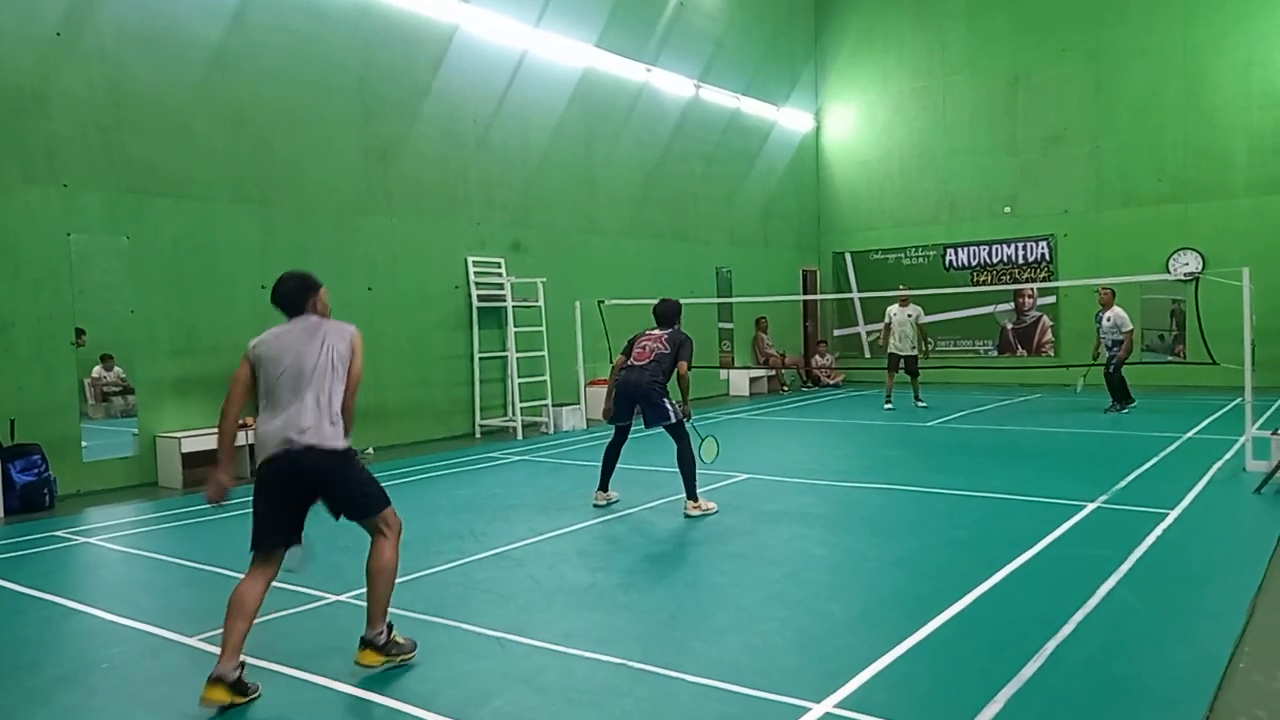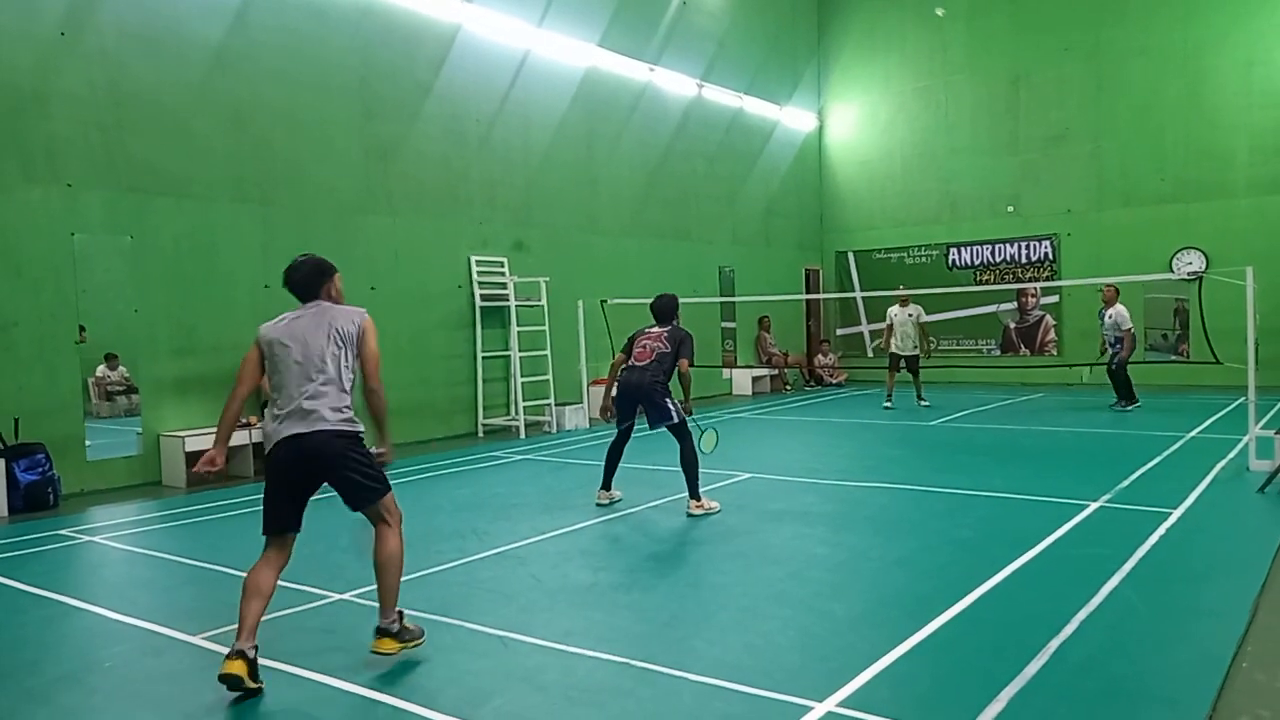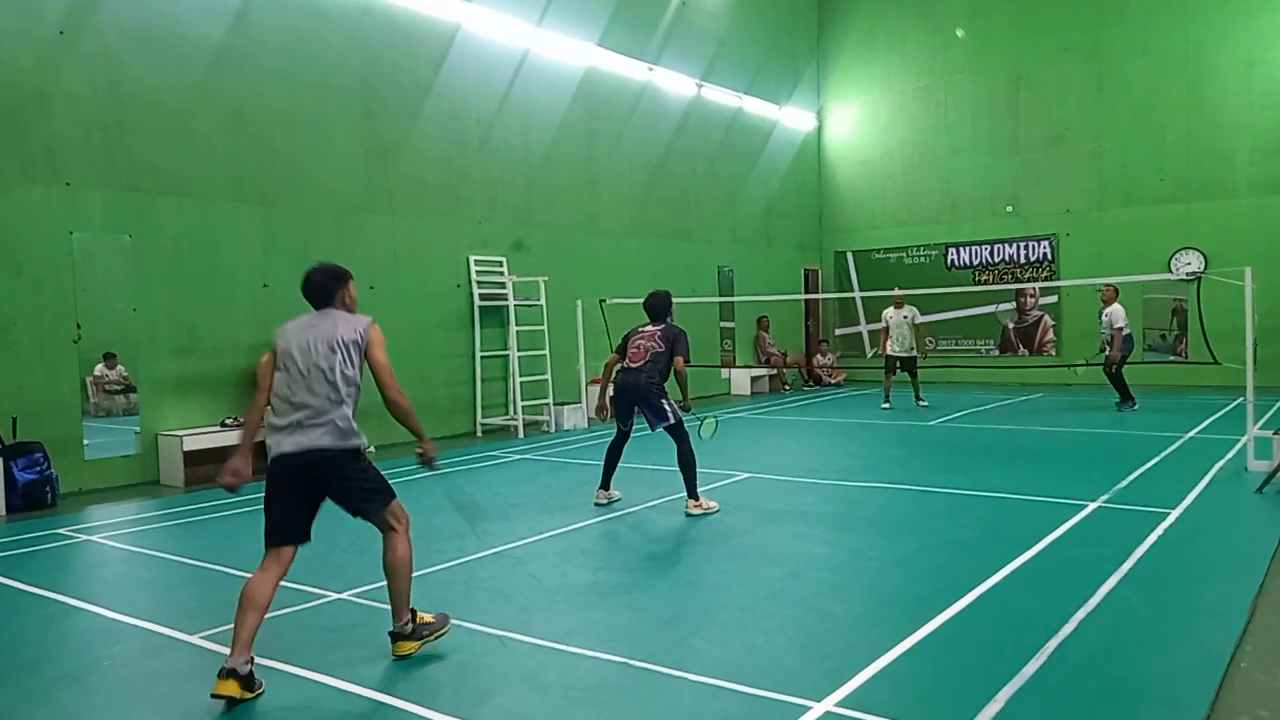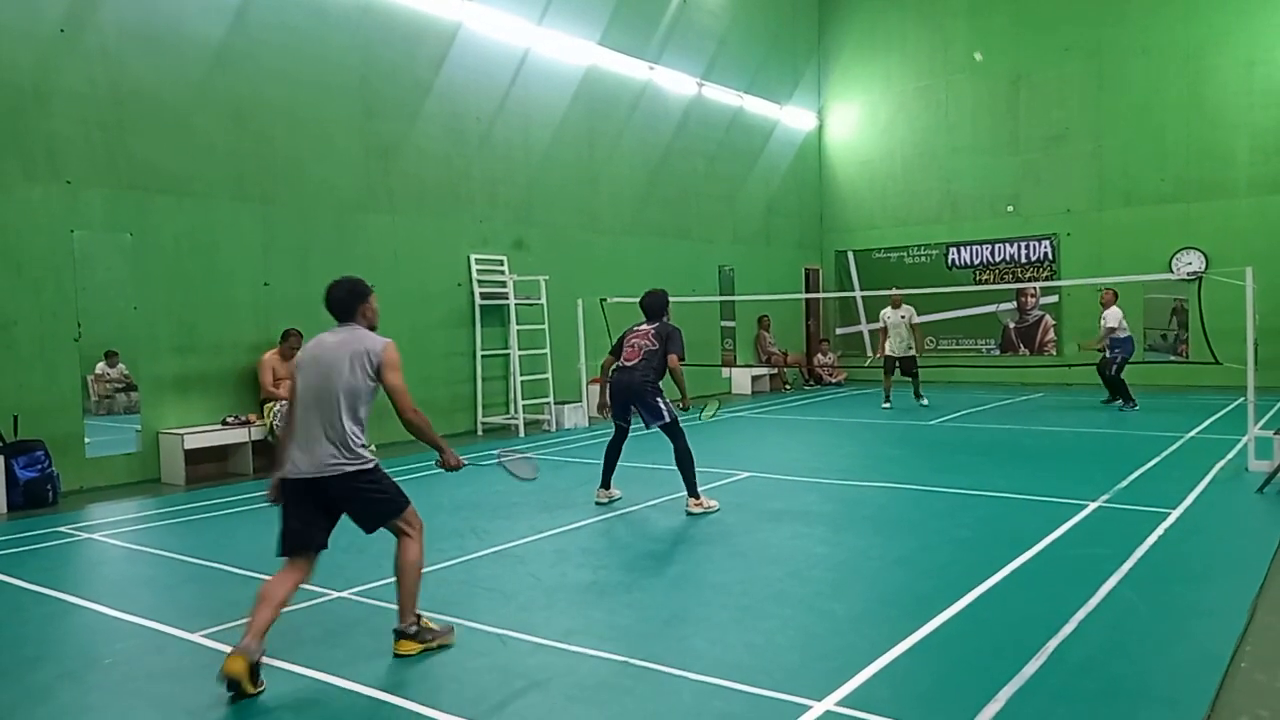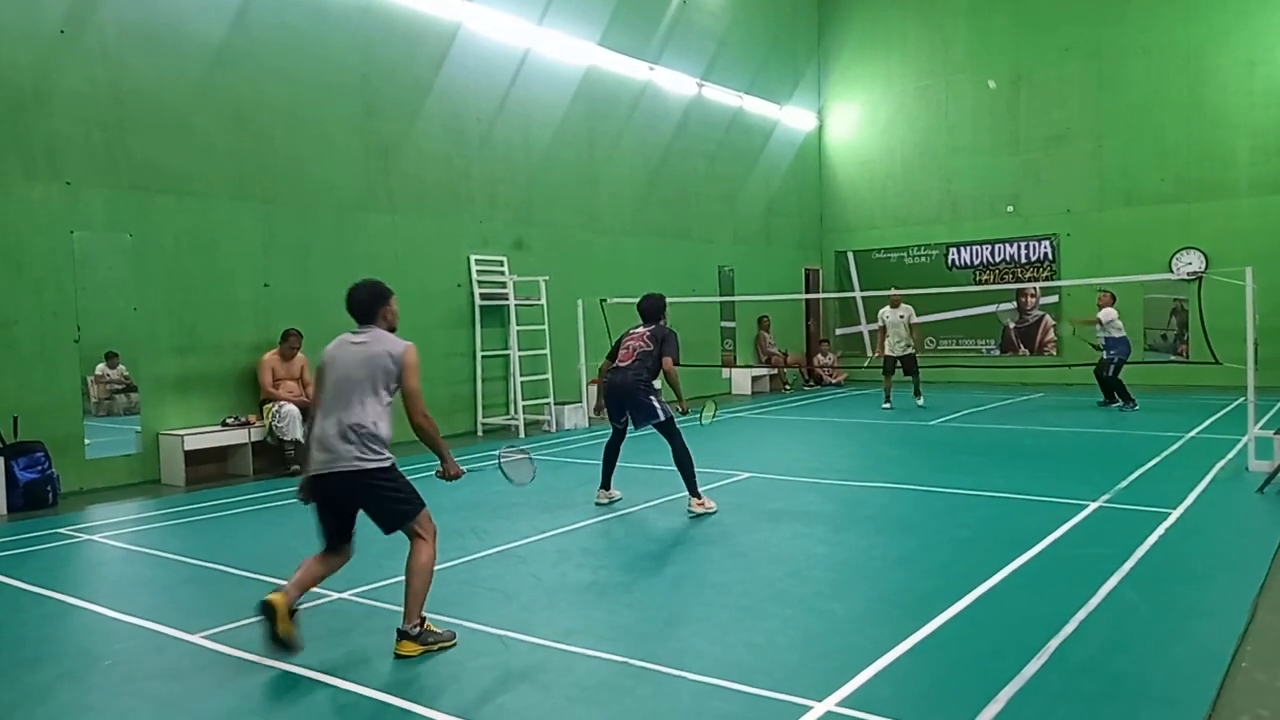
dt=0.1s
person 1, frame 1
left shoulder: (259, 346)
right shoulder: (346, 334)
left elbow: (231, 410)
left wrist: (223, 468)
left hip: (276, 460)
right hip: (326, 452)
left knee: (262, 566)
right knee: (387, 526)
left ankle: (225, 675)
right ankle: (376, 639)
person 1, frame 2
left shoulder: (269, 330)
right shoulder: (357, 319)
left elbow: (240, 391)
right elbow: (372, 387)
left wrist: (219, 447)
right wrist: (384, 439)
left hip: (284, 445)
right hip: (335, 437)
left knee: (274, 553)
right knee: (388, 518)
left ankle: (241, 656)
right ankle: (390, 627)
person 1, frame 3
left shoulder: (285, 335)
right shoulder: (363, 328)
left elbow: (261, 399)
right elbow: (391, 394)
left wrist: (243, 455)
right wrist: (423, 439)
left hip: (285, 457)
right hip: (337, 449)
left knee: (274, 562)
right knee: (396, 523)
left ankle: (237, 668)
right ankle: (404, 628)
person 1, frame 4
left shoulder: (309, 349)
right shoulder: (380, 347)
left elbow: (292, 418)
right elbow: (406, 412)
left wrist: (282, 471)
right wrist: (443, 448)
left hip: (300, 474)
right hip: (349, 469)
left knee: (294, 569)
right knee: (410, 530)
left ankle: (244, 653)
right ankle: (409, 632)
person 1, frame 5
left shoulder: (332, 350)
right shoulder: (401, 350)
left elbow: (315, 416)
right elbow: (419, 418)
left wrist: (310, 469)
right wrist: (446, 457)
left hip: (324, 468)
right hip: (368, 465)
left knee: (335, 551)
right knee: (423, 533)
left ankle: (284, 600)
right ankle: (412, 631)
person 2, frame 1
left shoulder: (640, 336)
right shoulder: (681, 338)
left elbow: (616, 366)
right elbow: (682, 371)
left wrist: (608, 401)
right wrist: (685, 403)
left hip: (623, 383)
right hip: (650, 386)
left knee: (619, 437)
right knee: (682, 439)
left ankle: (602, 492)
right ankle: (693, 502)
person 2, frame 2
left shoulder: (640, 333)
right shoulder: (681, 335)
left elbow: (616, 363)
right elbow: (683, 369)
left wrist: (606, 399)
right wrist: (687, 400)
left hip: (626, 384)
right hip: (652, 386)
left knee: (622, 436)
right knee: (685, 438)
left ankle: (605, 491)
right ankle: (696, 501)
person 2, frame 3
left shoulder: (634, 332)
right shoulder: (675, 332)
left elbow: (610, 363)
right elbow: (679, 367)
left wrist: (601, 398)
right wrist: (685, 398)
left hip: (622, 385)
right hip: (648, 387)
left knee: (621, 436)
right knee: (681, 438)
left ankle: (603, 490)
right ankle: (694, 500)
person 2, frame 4
left shoulder: (631, 331)
right shoulder: (670, 330)
left elbow: (606, 364)
right elbow: (673, 365)
left wrist: (603, 396)
right wrist: (684, 396)
left hip: (618, 383)
right hip: (644, 385)
left knee: (620, 433)
right knee: (678, 437)
left ankle: (604, 489)
right ankle: (694, 499)
person 2, frame 5
left shoulder: (628, 334)
right shoulder: (666, 333)
left elbow: (603, 367)
right elbow: (667, 367)
left wrist: (600, 399)
right wrist: (681, 400)
left hip: (611, 384)
right hip: (636, 385)
left knee: (617, 434)
right knee: (674, 437)
left ankle: (604, 490)
right ankle: (696, 499)
